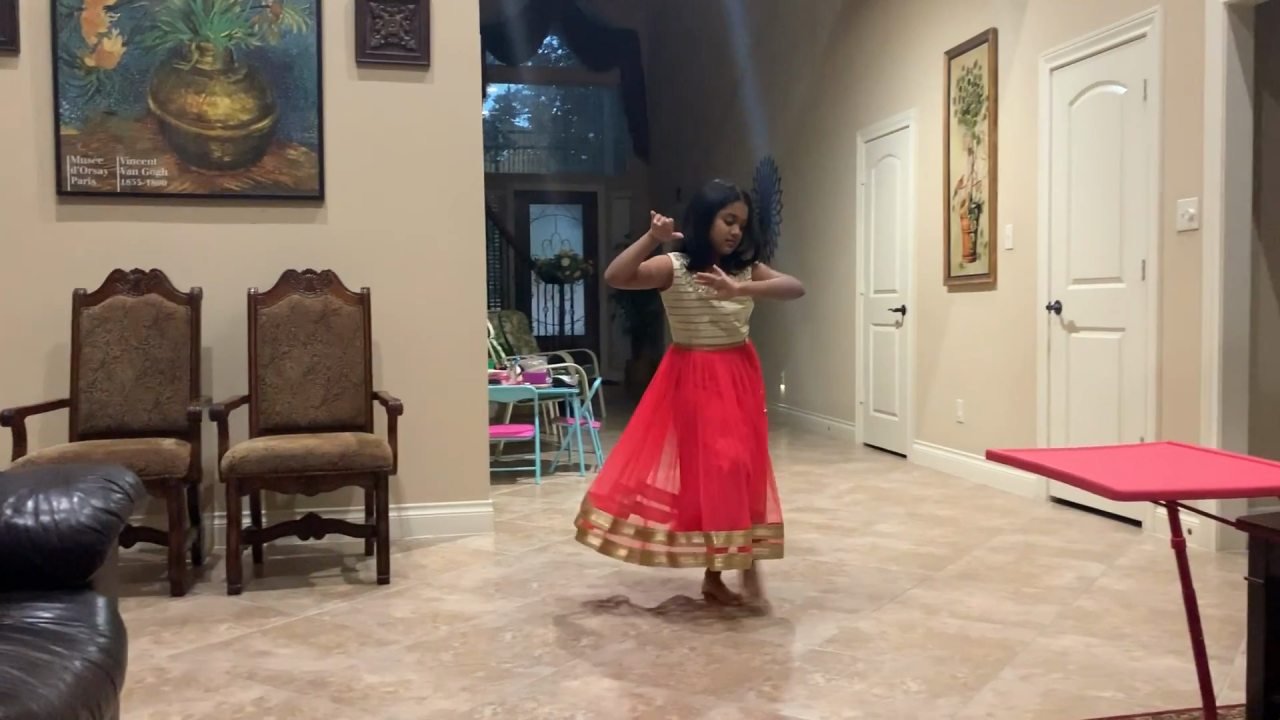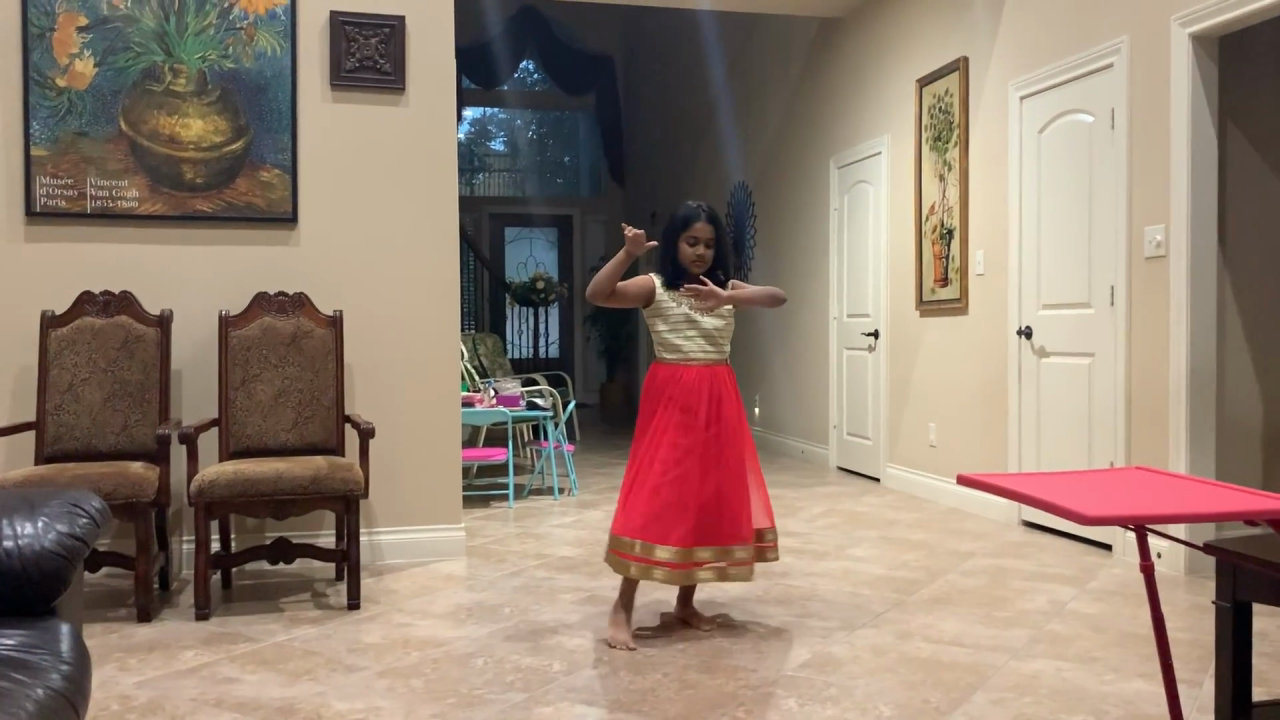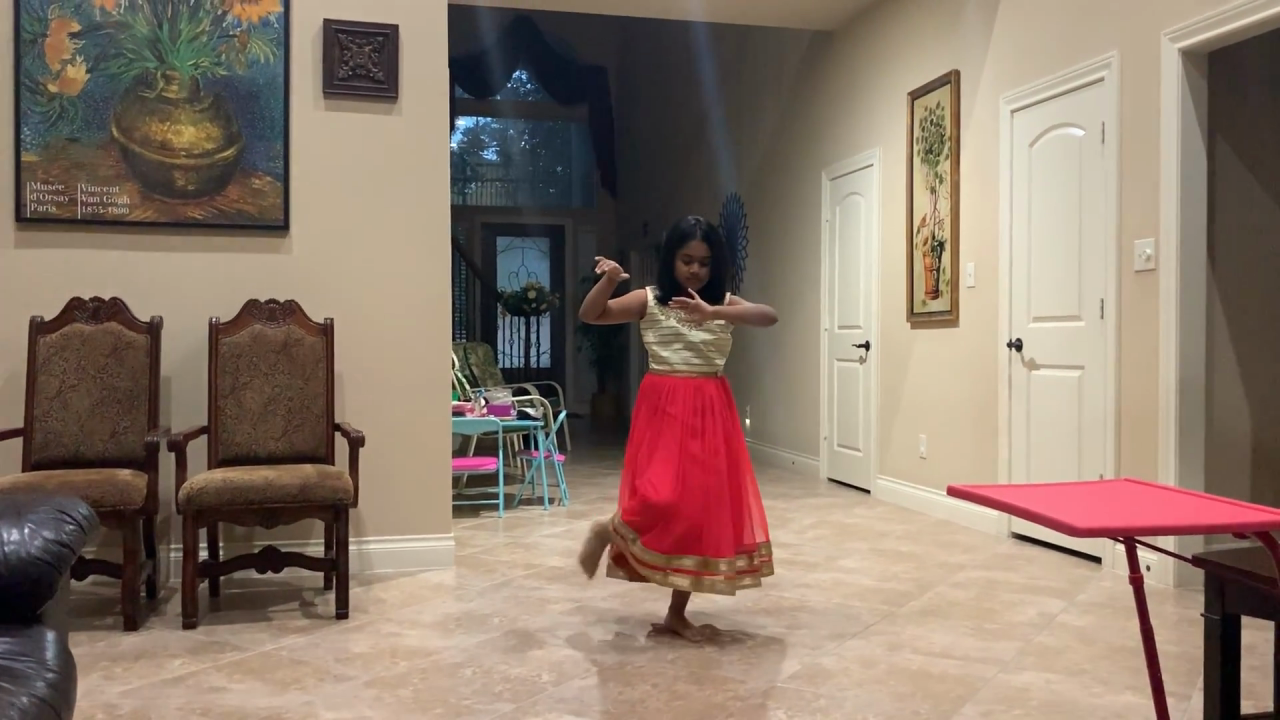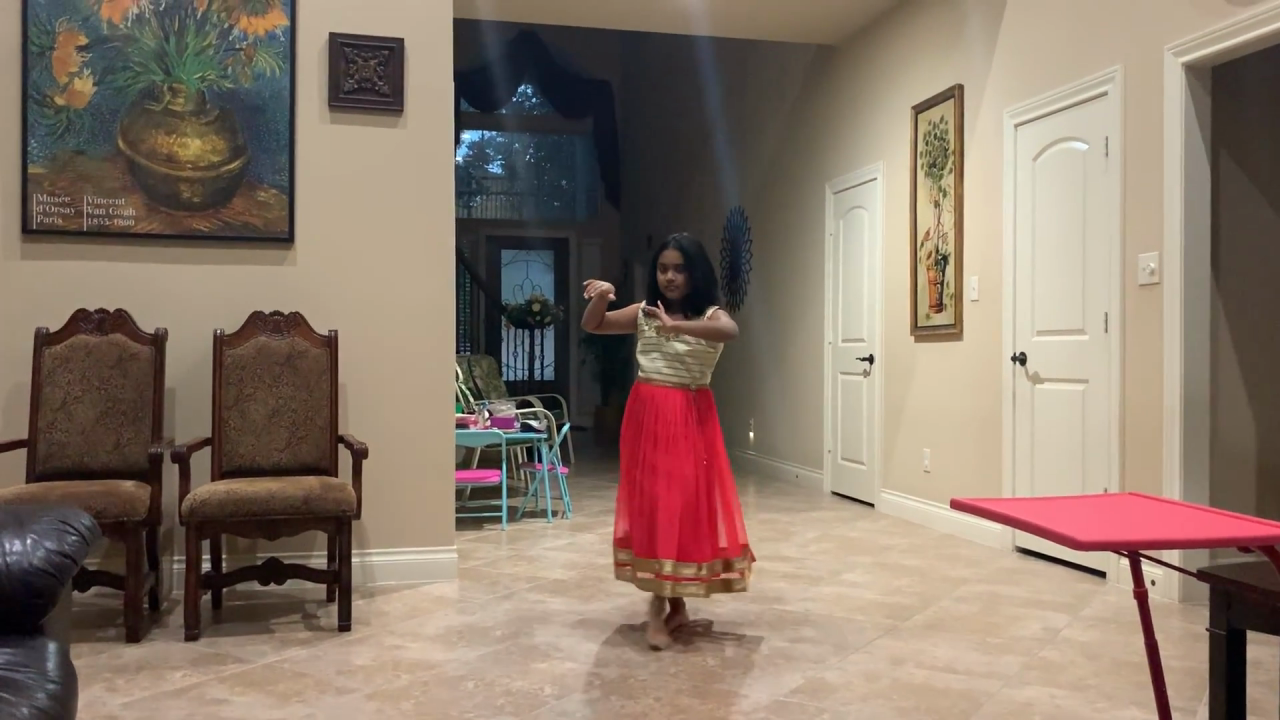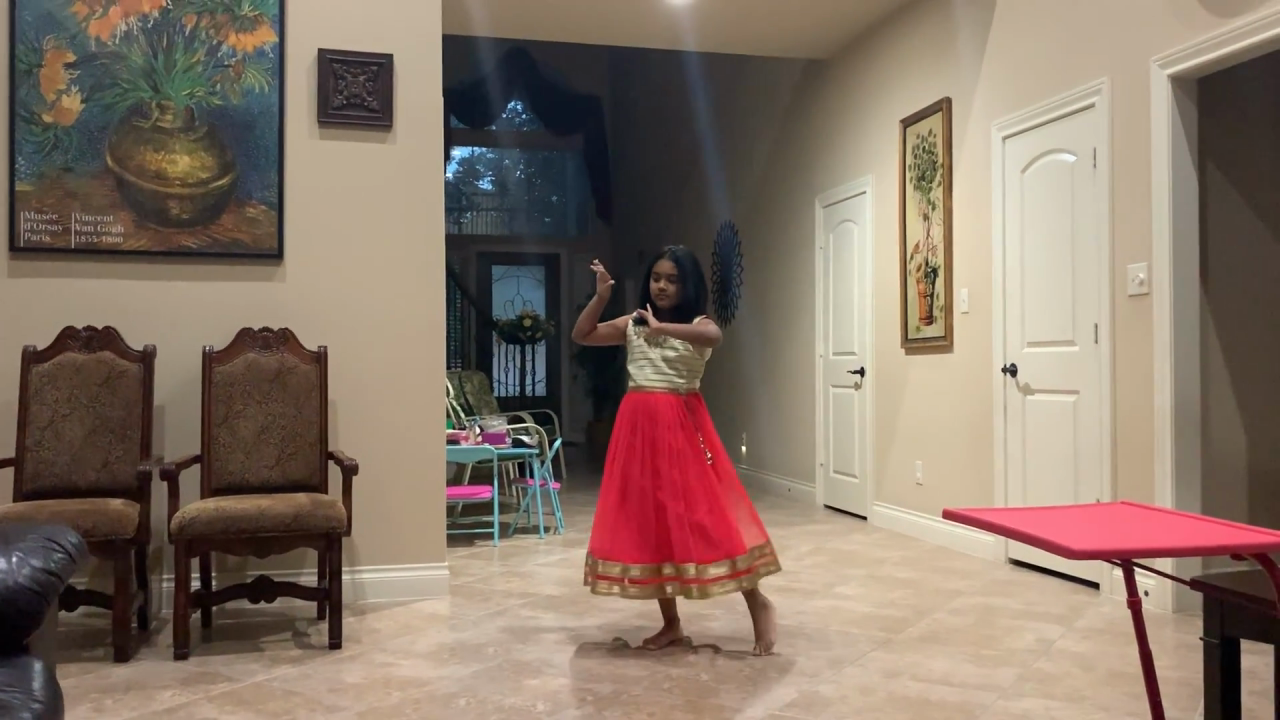
dt=0.7s
person 1, frame 1
left shoulder: (747, 269)
right shoulder: (673, 267)
left elbow: (795, 287)
right elbow: (614, 278)
left wrist: (739, 289)
right wrist: (651, 238)
left hip: (738, 375)
right hip: (691, 376)
left knee: (736, 466)
right knee: (702, 466)
left ankle: (716, 575)
right ankle: (729, 569)
person 1, frame 2
left shoulder: (726, 287)
right shoulder: (653, 287)
left elbow: (778, 297)
right elbow: (596, 295)
left wrist: (726, 298)
right wrist: (628, 253)
left hip: (719, 396)
right hip: (671, 395)
left knee: (713, 492)
right knee: (659, 491)
left ankle: (685, 600)
right ankle: (622, 604)
person 1, frame 3
left shoulder: (724, 303)
right shoulder: (648, 301)
left elbow: (770, 316)
right elbow: (589, 315)
left wrist: (712, 313)
right wrist: (607, 281)
left hip: (711, 409)
right hip: (663, 406)
left knee: (705, 502)
right knee: (659, 497)
left ankle: (677, 611)
right ankle: (606, 534)
person 1, frame 4
left shoulder: (710, 315)
right shoulder: (645, 312)
left elbow: (731, 331)
right elbow: (592, 325)
left wrist: (676, 325)
right wrist: (602, 298)
left hip: (690, 415)
right hip: (645, 413)
left knee: (685, 504)
right knee: (648, 503)
left ankle: (670, 606)
right ankle: (661, 607)
person 1, frame 5
left shoulder: (697, 325)
right shoulder: (632, 324)
left elbow: (713, 336)
right elbow: (580, 335)
left wrist: (660, 327)
right wrist: (601, 296)
left hip: (682, 423)
right hip: (638, 423)
left knee: (704, 512)
right knee: (642, 516)
left ankle: (758, 603)
right ankle: (671, 623)
